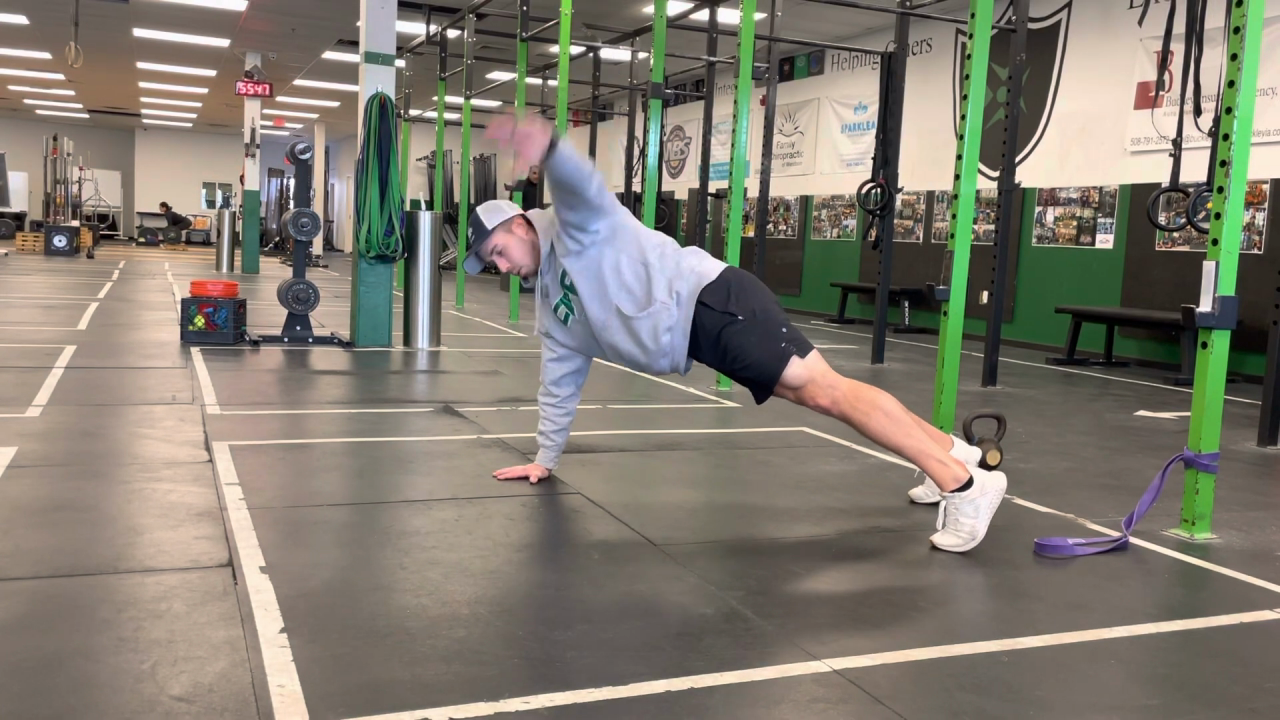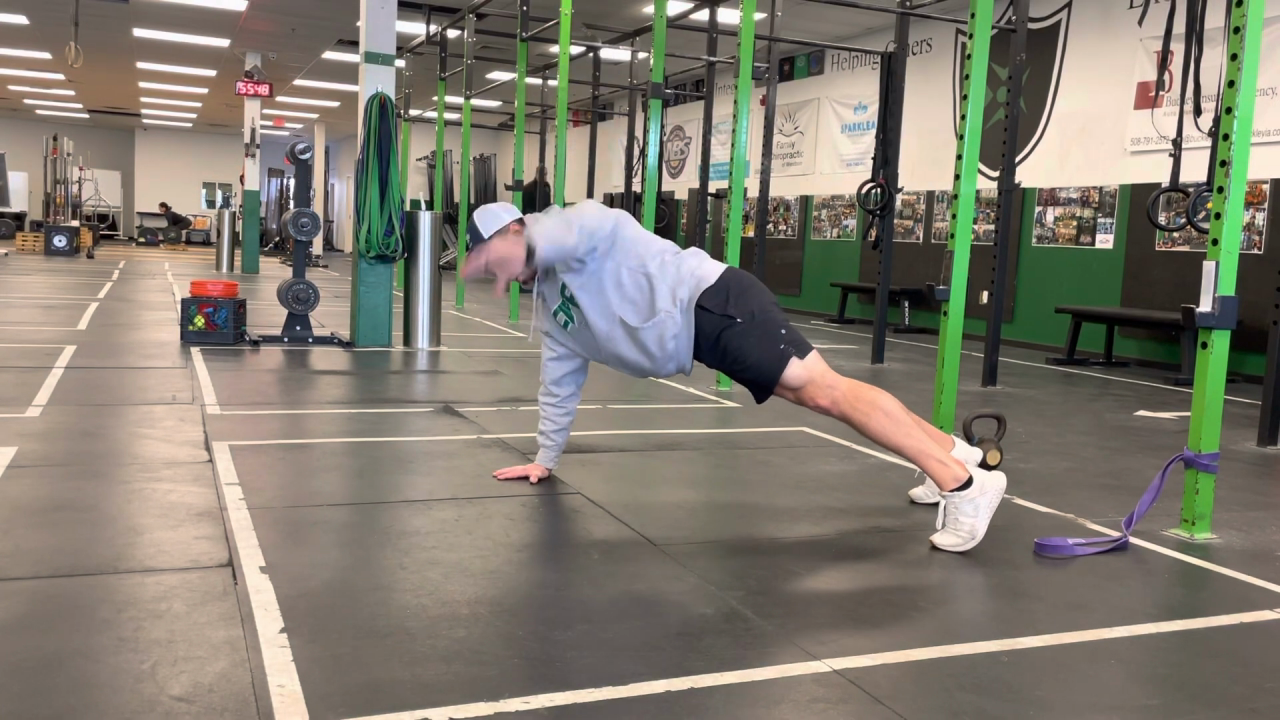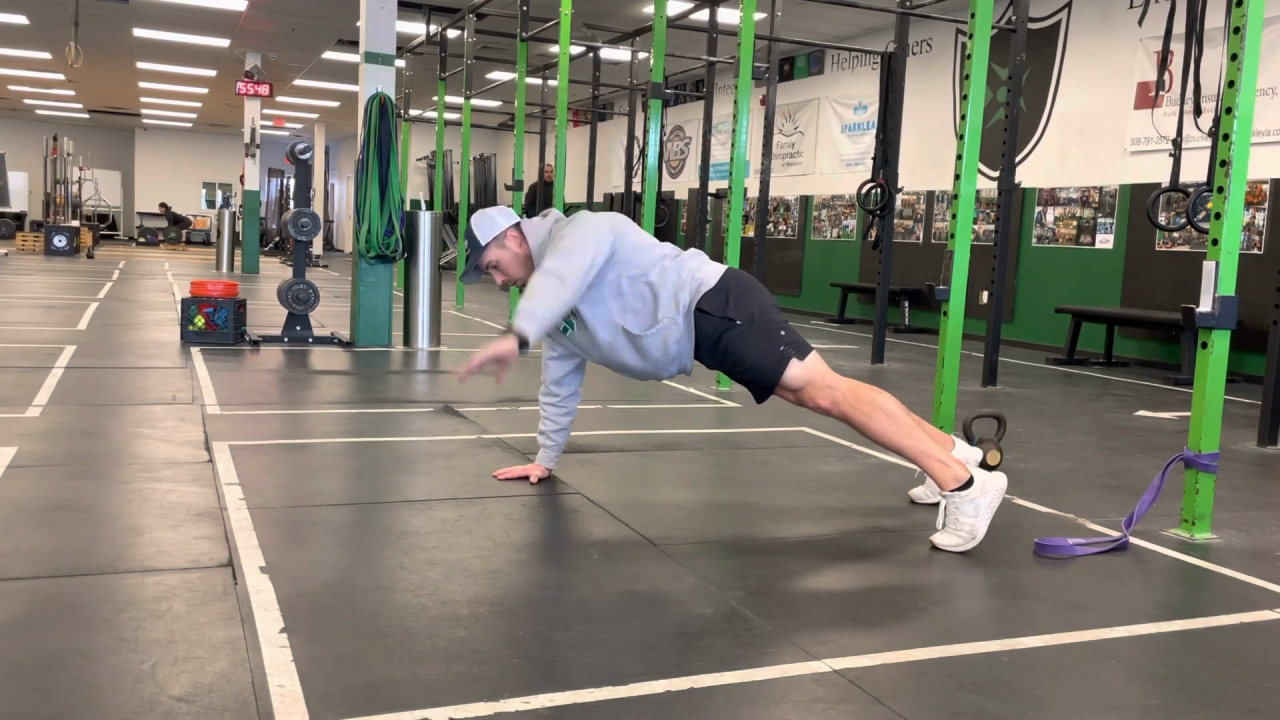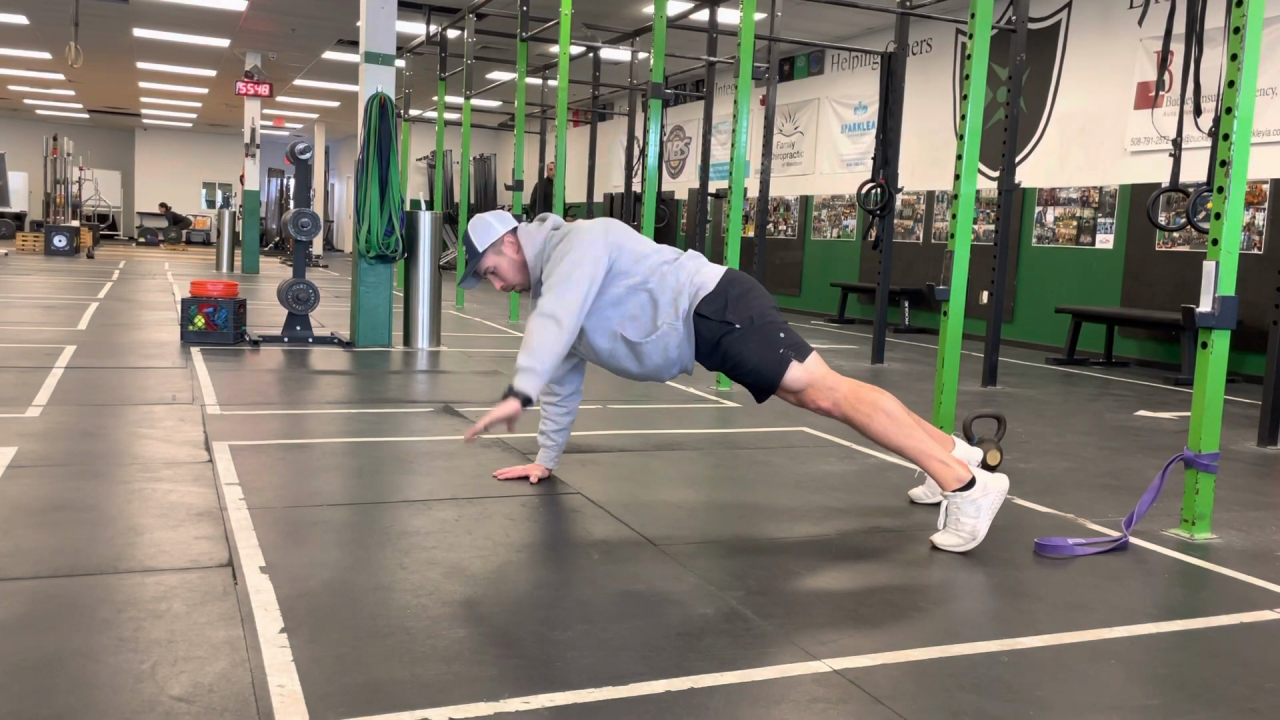
dt=0.1s
person 1, frame 1
left shoulder: (574, 231)
right shoulder: (553, 311)
left elbow: (582, 187)
right elbow: (560, 382)
left wrist: (545, 147)
right wrist: (545, 457)
left hip: (710, 298)
right hip: (693, 339)
left knee: (823, 388)
right knee: (812, 394)
left ankle: (963, 481)
right ankle: (950, 455)
person 1, frame 2
left shoulder: (569, 225)
right shoulder: (550, 301)
left elbow: (576, 229)
right elbow: (561, 380)
left wrist: (520, 249)
right wrist: (545, 457)
left hip: (713, 301)
right hip: (699, 337)
left knee: (824, 388)
right knee: (811, 395)
left ankle: (965, 481)
right ankle: (949, 450)
person 1, frame 3
left shoulder: (572, 236)
right shoulder: (550, 309)
left elbow: (565, 268)
right elbow: (560, 379)
left wrist: (515, 334)
right wrist: (546, 457)
left hip: (712, 302)
right hip: (698, 335)
left knee: (824, 389)
right knee: (811, 395)
left ankle: (965, 481)
right ankle: (949, 449)
person 1, frame 4
left shoulder: (576, 245)
right shoulder: (547, 291)
left elbow: (556, 325)
right elbow: (564, 374)
left wrist: (519, 394)
right wrist: (547, 455)
left hip: (715, 305)
right hip: (699, 333)
left knee: (825, 390)
right knee: (815, 395)
left ankle: (968, 483)
right ankle: (950, 449)
